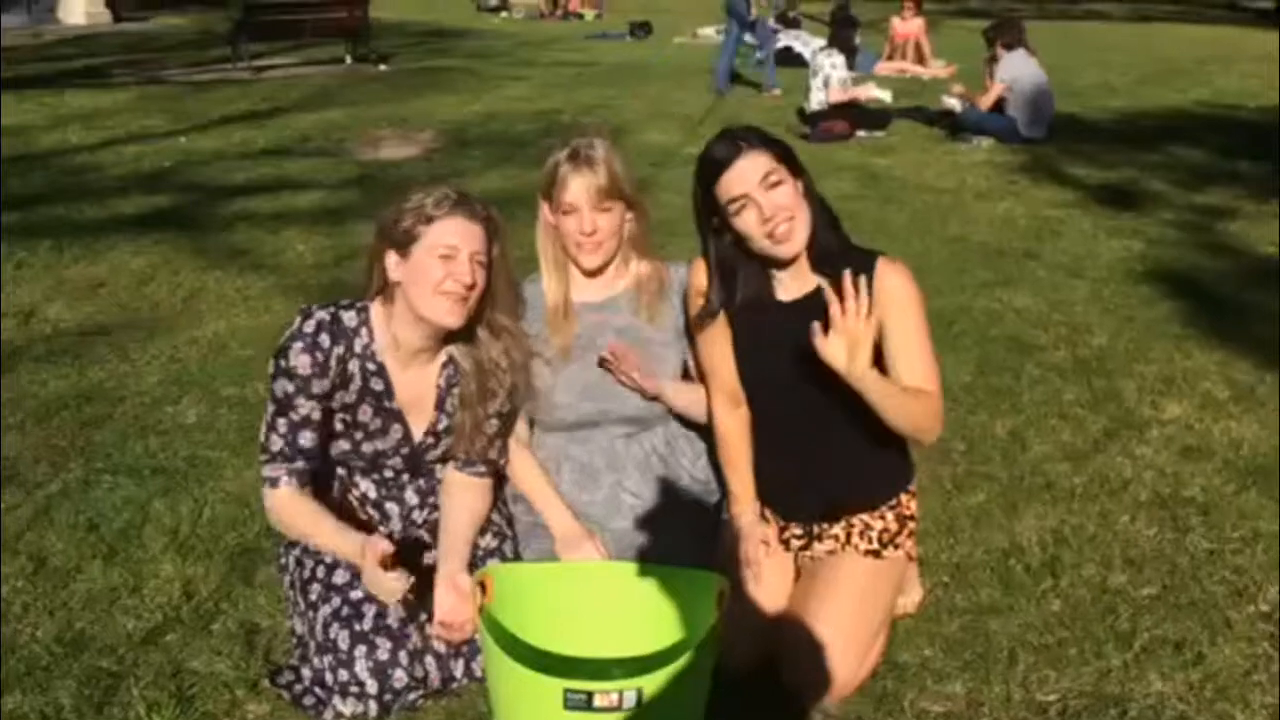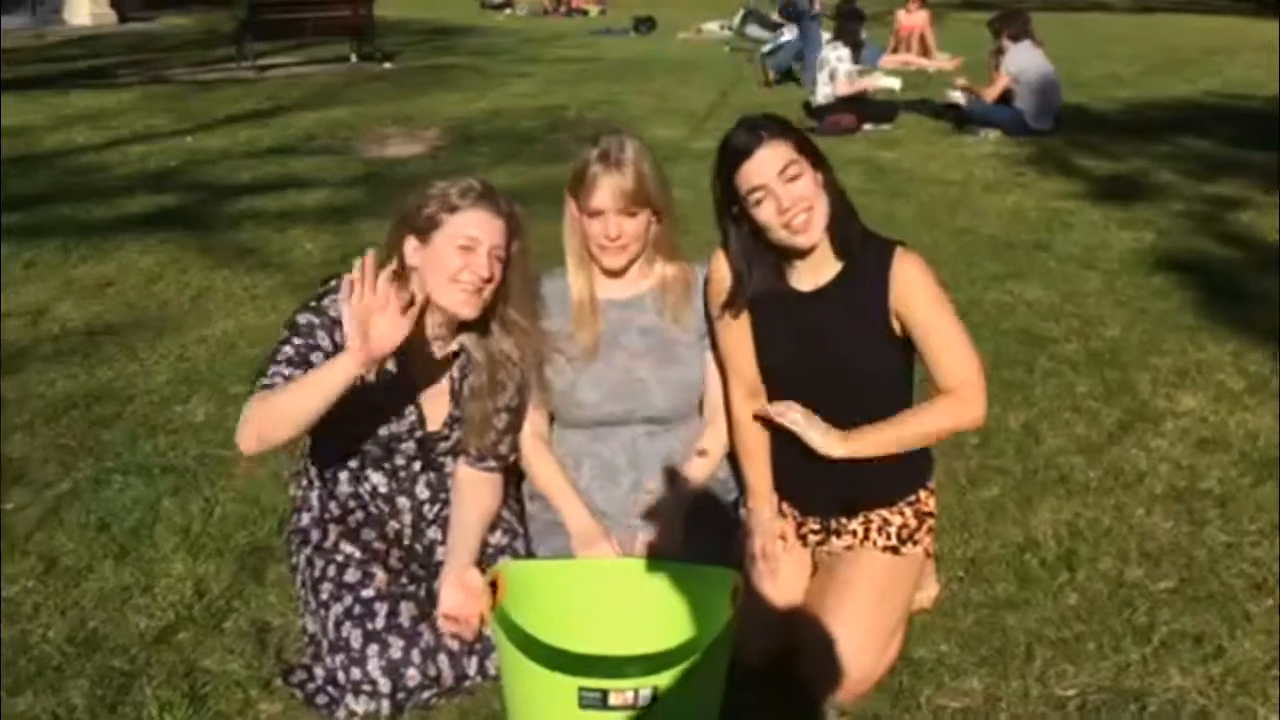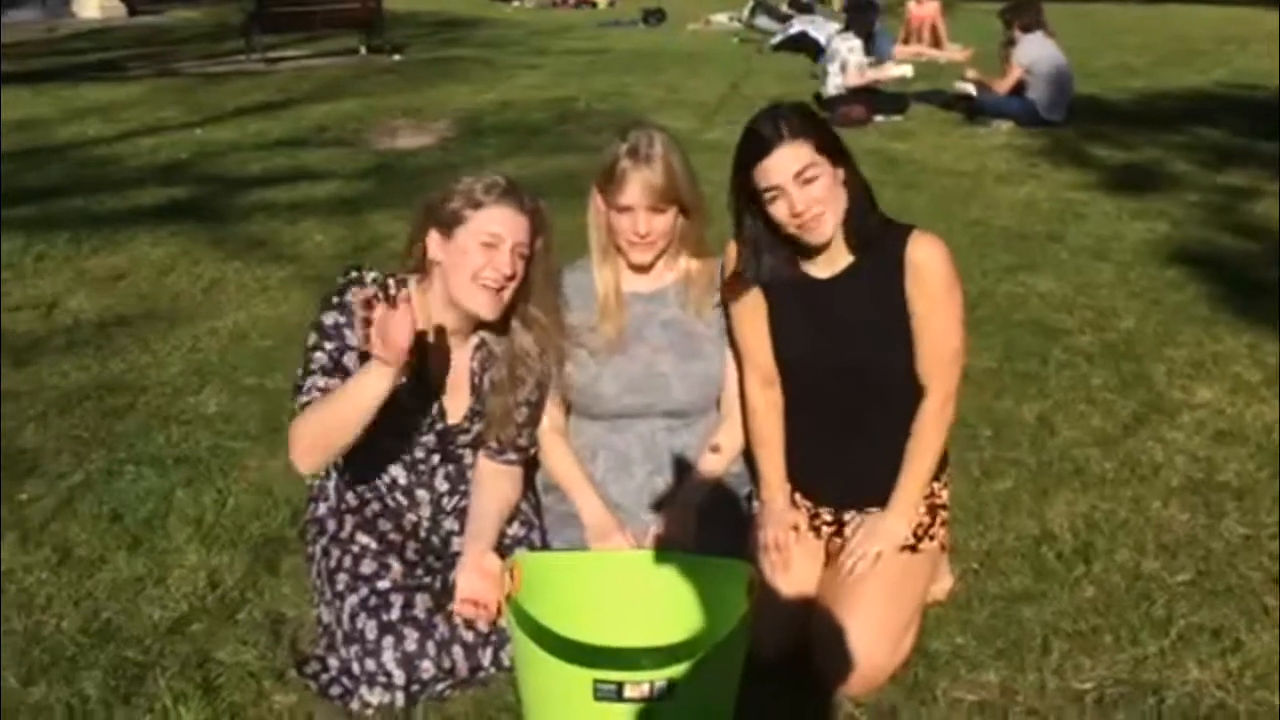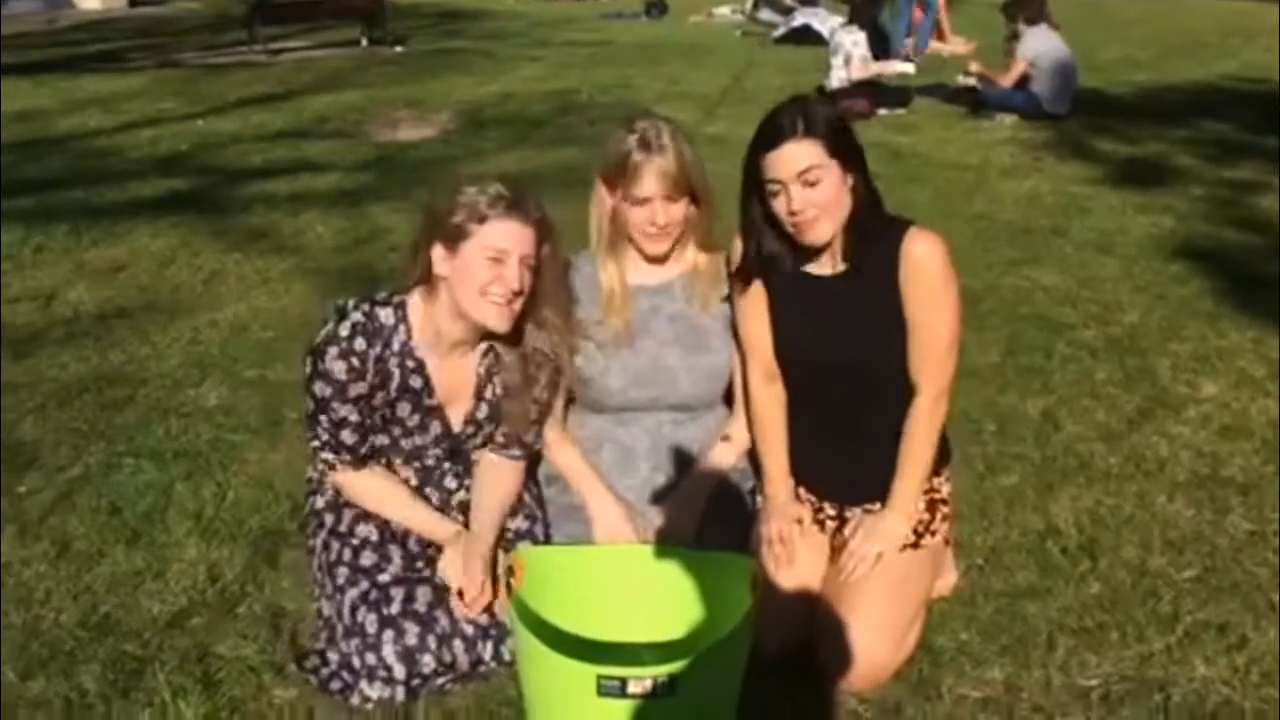
dt=0.3s
person 1, frame 1
left shoulder: (882, 281)
right shoulder: (713, 283)
left elbow: (927, 423)
right elbow: (728, 404)
left wrist: (859, 372)
right wrist: (745, 514)
left hip: (866, 504)
right hip: (772, 504)
right knee: (733, 655)
left ankle: (887, 579)
right ankle: (818, 580)
person 1, frame 2
left shoulder: (897, 272)
right shoulder: (732, 273)
left elbow: (967, 402)
right elbow: (746, 395)
left wrist: (844, 441)
right wrist: (761, 507)
left hip: (883, 500)
right hip: (788, 499)
left knee: (835, 677)
right knee: (750, 650)
left ankle: (906, 575)
right ankle: (844, 582)
person 1, frame 3
left shoulder: (916, 256)
right shoulder: (749, 260)
left elbow: (939, 394)
right elbow: (761, 384)
left wrist: (897, 516)
right wrist: (773, 497)
left hip: (893, 492)
right hip: (802, 490)
left knee: (849, 669)
right knee: (763, 642)
left ankle: (915, 567)
right ankle: (845, 570)
person 1, frame 4
left shoulder: (914, 253)
right shoulder: (756, 255)
left elbow: (930, 394)
right elbow: (764, 380)
left wrist: (895, 518)
right wrist: (777, 493)
left hip: (899, 485)
right hip: (805, 484)
left knee: (855, 667)
right knee: (769, 639)
left ankle: (922, 563)
person 2, frame 1
left shoulder: (491, 353)
right shoulder: (321, 340)
left elbow: (471, 472)
right elbow: (284, 495)
left wrist: (451, 571)
right wrist: (359, 552)
left hip: (446, 520)
right hip: (340, 529)
person 2, frame 2
left shoulder: (504, 346)
right shoulder: (342, 314)
left elbow: (483, 468)
right elbow: (251, 436)
left wrist: (460, 567)
right wrist: (357, 359)
left hip: (459, 517)
right hip: (350, 521)
left ankle: (434, 592)
person 2, frame 3
left shoulder: (523, 341)
right shoulder: (363, 309)
left elbow: (502, 460)
right elbow: (307, 456)
left wrist: (478, 553)
right wrist: (385, 368)
left hip: (474, 509)
right hip: (368, 511)
right knee: (395, 671)
left ankle: (445, 585)
person 2, frame 4
left shoulder: (531, 343)
right shoulder: (356, 338)
left elbow: (503, 453)
right elbow: (344, 469)
left wrist: (479, 547)
right wrist: (450, 536)
left hip: (479, 504)
right hip: (369, 510)
right knee: (399, 660)
left ankle: (453, 578)
person 3, frame 1
left shoulder: (675, 289)
right shoulder: (524, 307)
right elbow: (510, 440)
left wrist: (656, 384)
right wrist: (564, 526)
left hip: (671, 515)
right hip: (557, 520)
person 3, frame 2
left shoulder: (698, 291)
right shoulder: (546, 303)
left elbow: (721, 418)
right elbow: (529, 434)
left wrist: (673, 507)
right wrist: (581, 524)
left hip: (688, 510)
right hip: (575, 517)
person 3, frame 3
left shoulder: (720, 287)
right shoulder: (573, 291)
left elbow: (735, 415)
right elbow: (546, 424)
left wrist: (683, 511)
right wrist: (595, 516)
right hip: (592, 514)
person 3, frame 4
left shoulder: (726, 283)
right shoulder: (572, 287)
left elbow: (751, 407)
right elbow: (546, 417)
left wrist: (693, 495)
right wrist: (601, 503)
left hip: (705, 505)
right hip: (589, 512)
